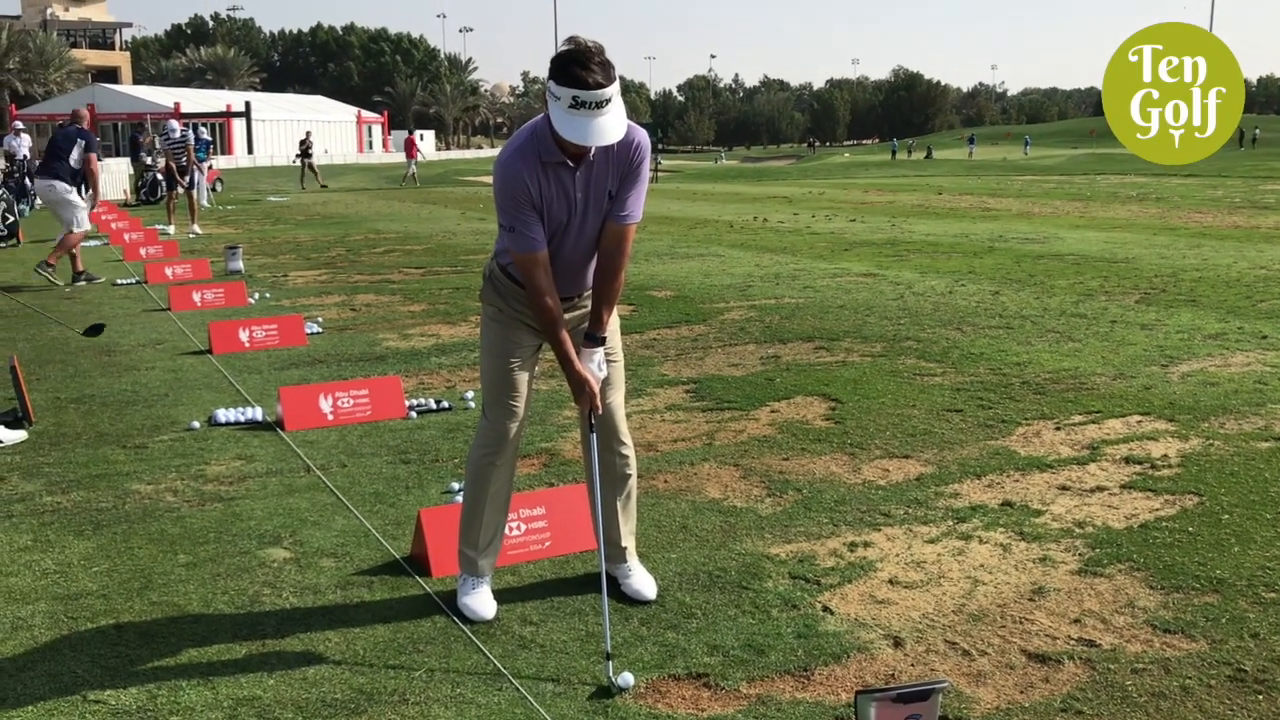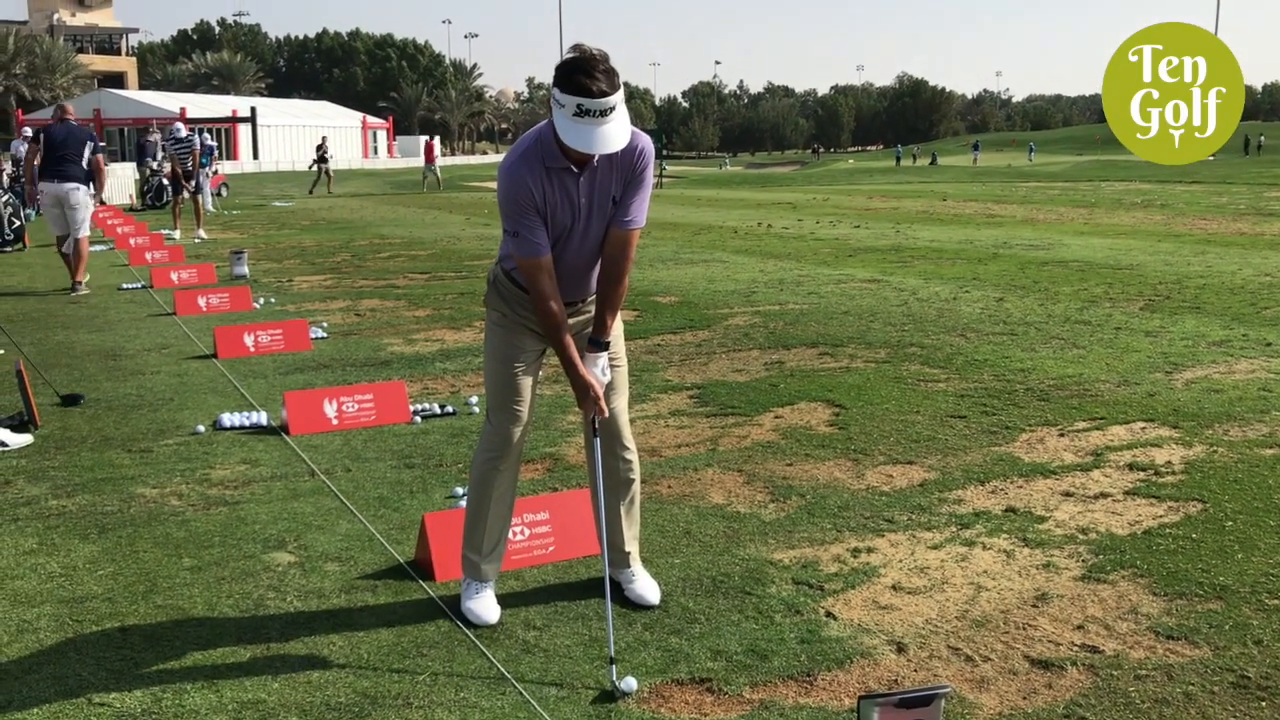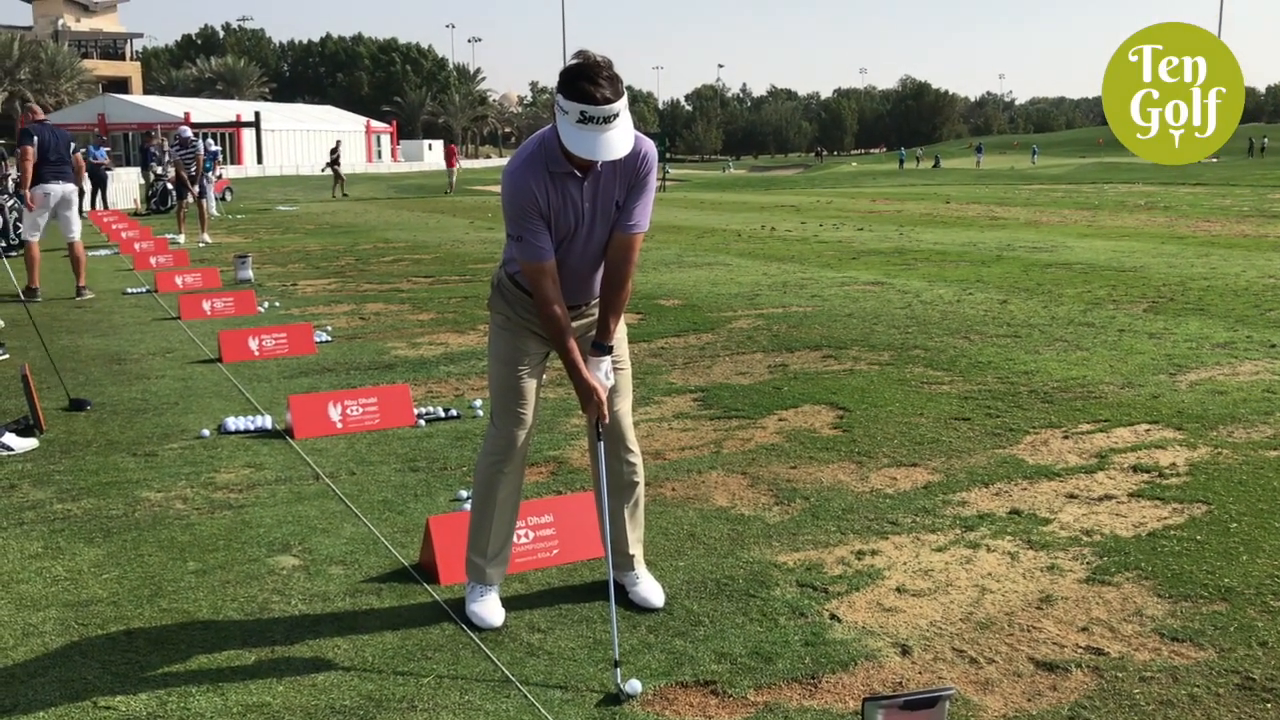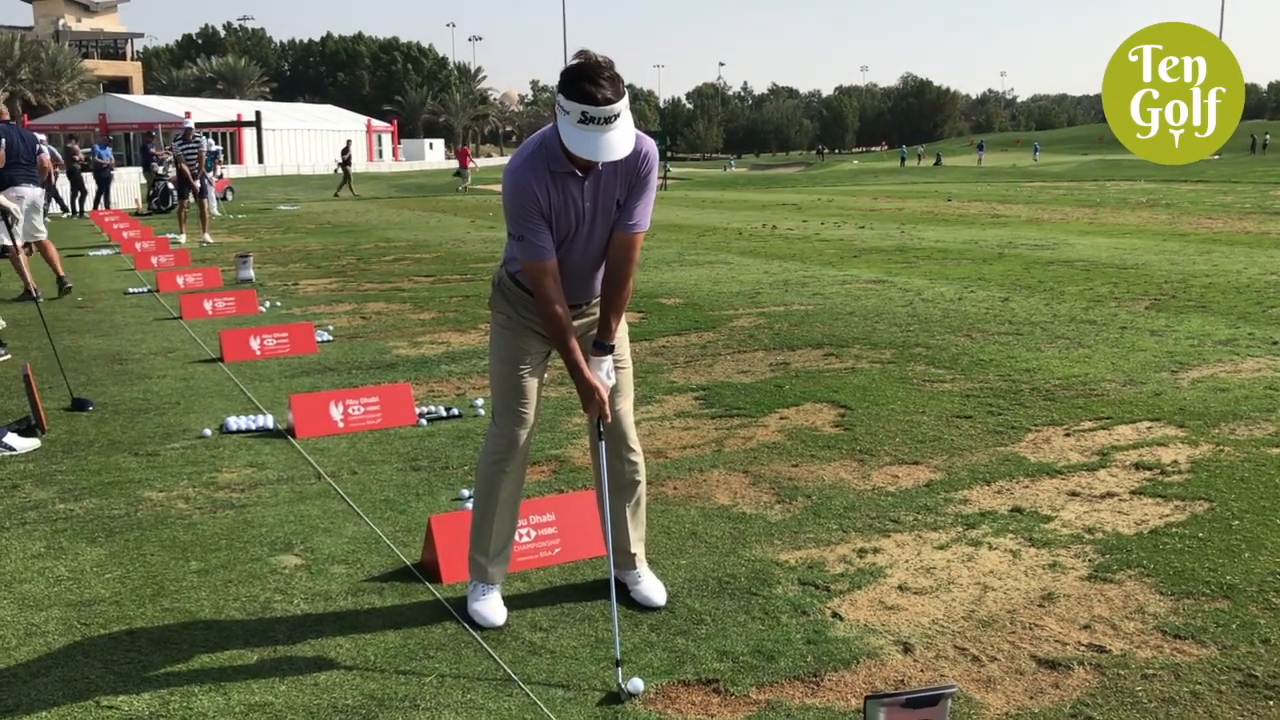
dt=0.4s
person 1, frame 1
left shoulder: (631, 145)
right shoulder: (516, 164)
left elbow: (614, 251)
right elbow: (537, 278)
left wrist: (596, 339)
right wrist: (572, 365)
left hip: (590, 297)
right hip: (517, 300)
left knee: (613, 429)
right knee: (500, 431)
left ankle: (621, 555)
right ankle: (475, 571)
person 1, frame 2
left shoulder: (636, 151)
right shoulder: (520, 170)
left elbow: (618, 256)
right elbow: (541, 284)
left wrist: (600, 345)
right wrist: (575, 370)
left hip: (594, 302)
right hip: (521, 305)
left knee: (617, 434)
right knee: (504, 435)
left ankle: (625, 561)
right ankle: (479, 575)
person 1, frame 3
left shoulder: (639, 156)
right shoulder: (525, 174)
left elbow: (621, 261)
right elbow: (545, 289)
left wrist: (604, 349)
right wrist: (580, 374)
left hip: (597, 306)
right hip: (525, 309)
left knee: (620, 436)
right knee: (508, 438)
left ankle: (630, 563)
right ankle: (484, 578)
person 1, frame 4
left shoulder: (640, 155)
right shoulder: (525, 174)
left elbow: (622, 260)
right elbow: (545, 288)
left wrist: (604, 348)
right wrist: (581, 373)
left hip: (598, 304)
right hip: (525, 307)
left knee: (621, 435)
right knee: (509, 437)
left ankle: (631, 562)
right ankle: (485, 577)
person 2, frame 1
left shoulder: (58, 133)
right shoulder: (87, 136)
right elbow: (92, 168)
right wrist: (95, 196)
left hip: (42, 182)
right hip: (60, 184)
left knee: (72, 228)
right knee: (81, 229)
left ankle: (79, 273)
right ankle: (48, 264)
person 2, frame 2
left shoulder: (44, 130)
right shoulder: (88, 134)
left elbow: (30, 158)
right elbow: (100, 167)
left wrist: (29, 186)
right wrist: (99, 193)
left hip: (47, 186)
right hip: (75, 186)
left knee: (61, 235)
right knee: (80, 235)
left ankle: (76, 277)
right ankle: (77, 282)
person 2, frame 3
left shoulder: (28, 131)
right shoulder: (65, 134)
left elbow: (27, 160)
right elbow: (80, 165)
left wrist: (25, 190)
right wrist: (77, 188)
left hip: (43, 188)
right hip: (68, 187)
left knee: (31, 239)
right knee: (74, 239)
left ankle: (33, 289)
right ankle: (81, 287)
person 2, frame 4
right shoulder: (28, 135)
right elbow: (46, 166)
right hip: (36, 189)
right knee: (40, 238)
left ankle: (31, 289)
right ankle: (62, 277)
